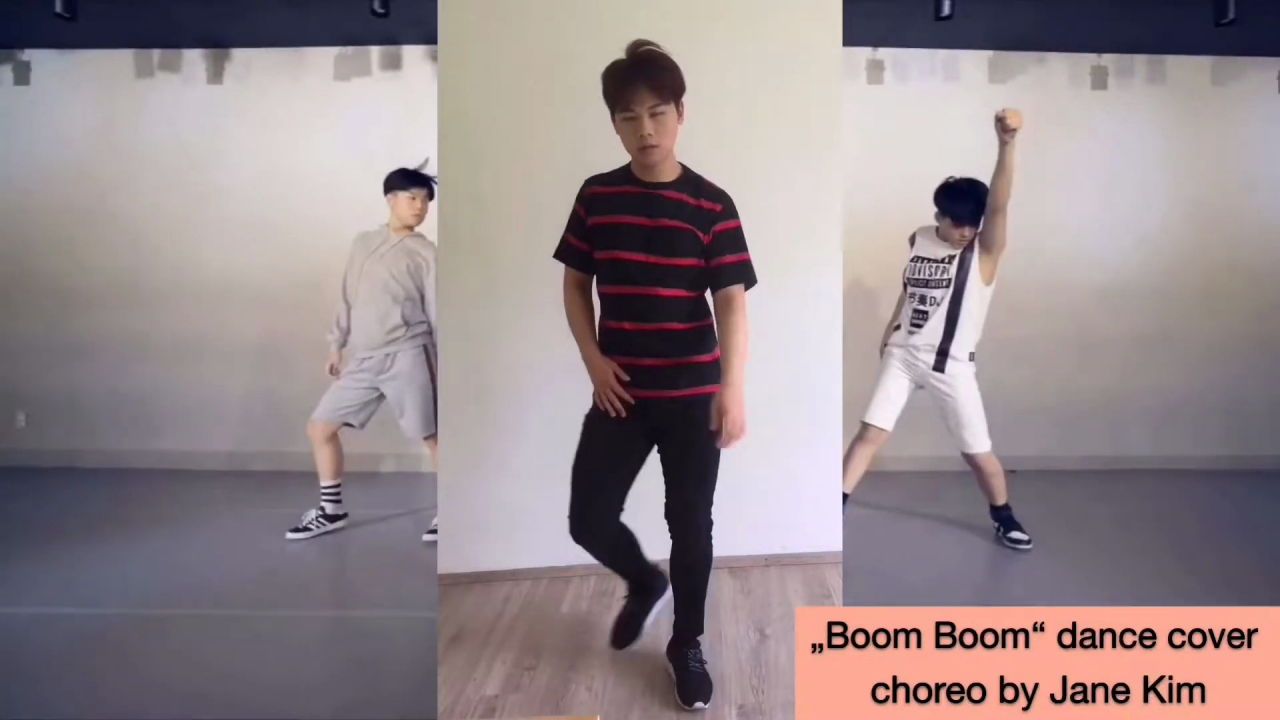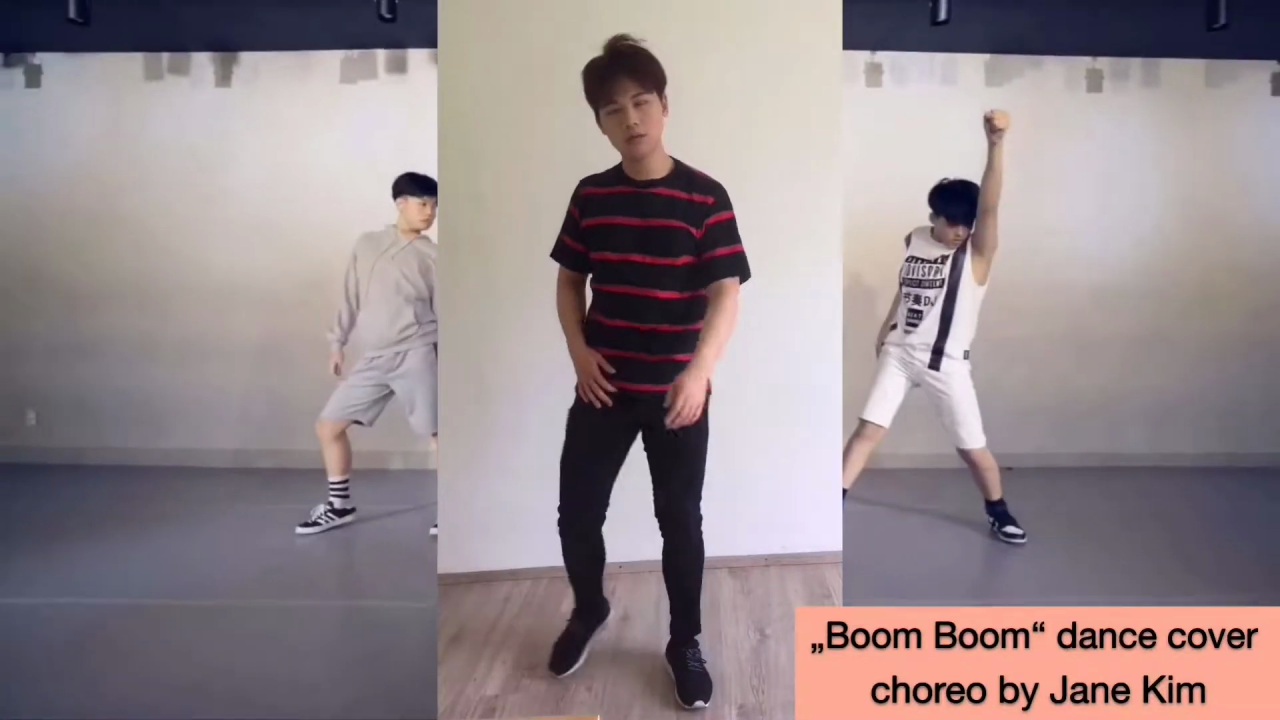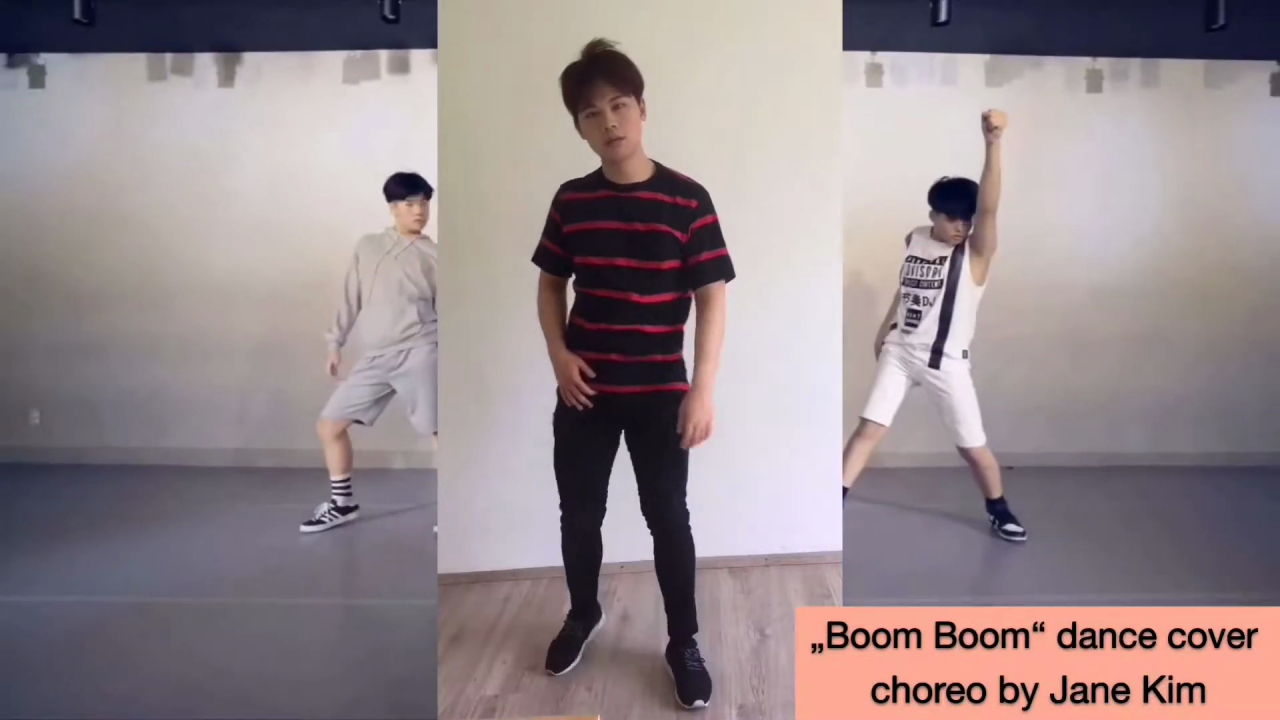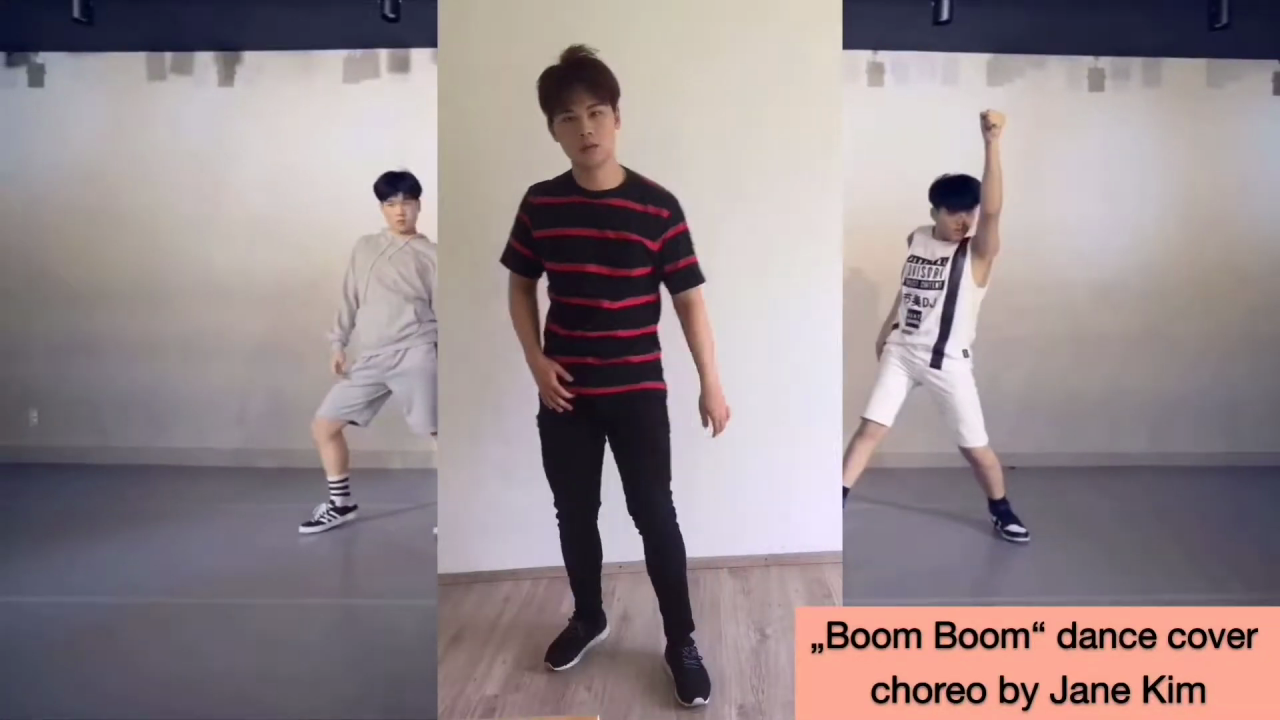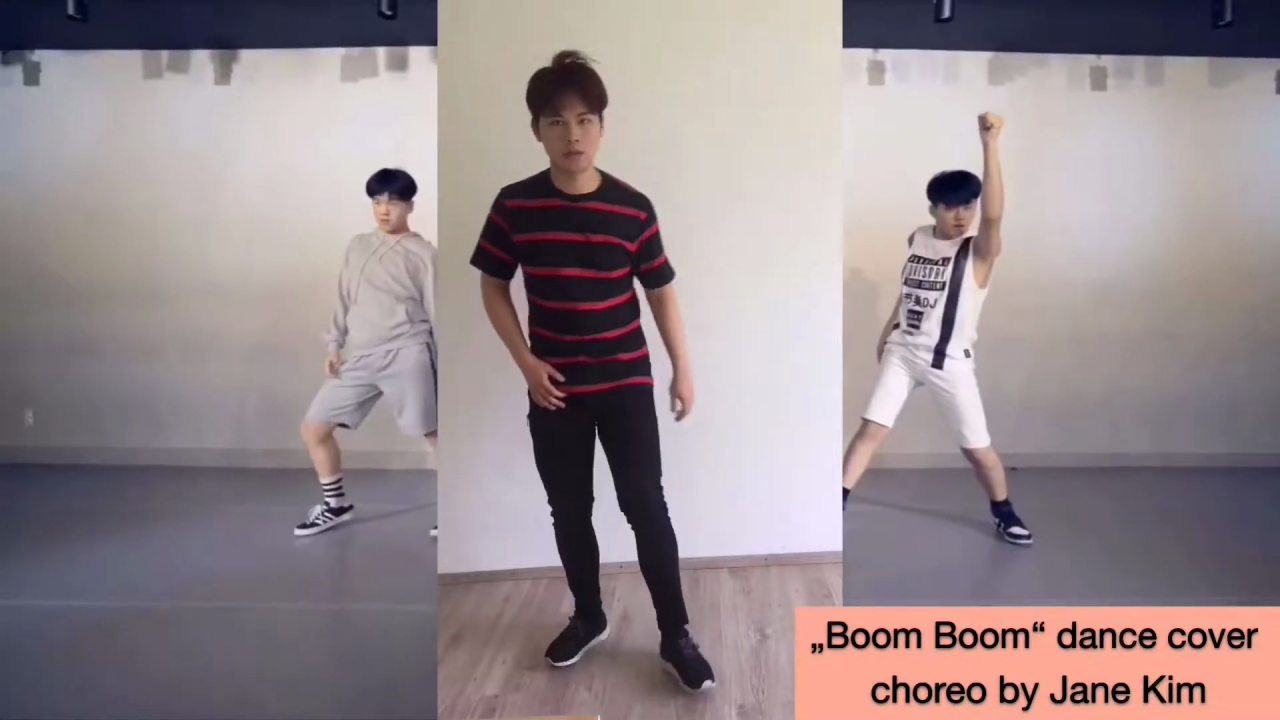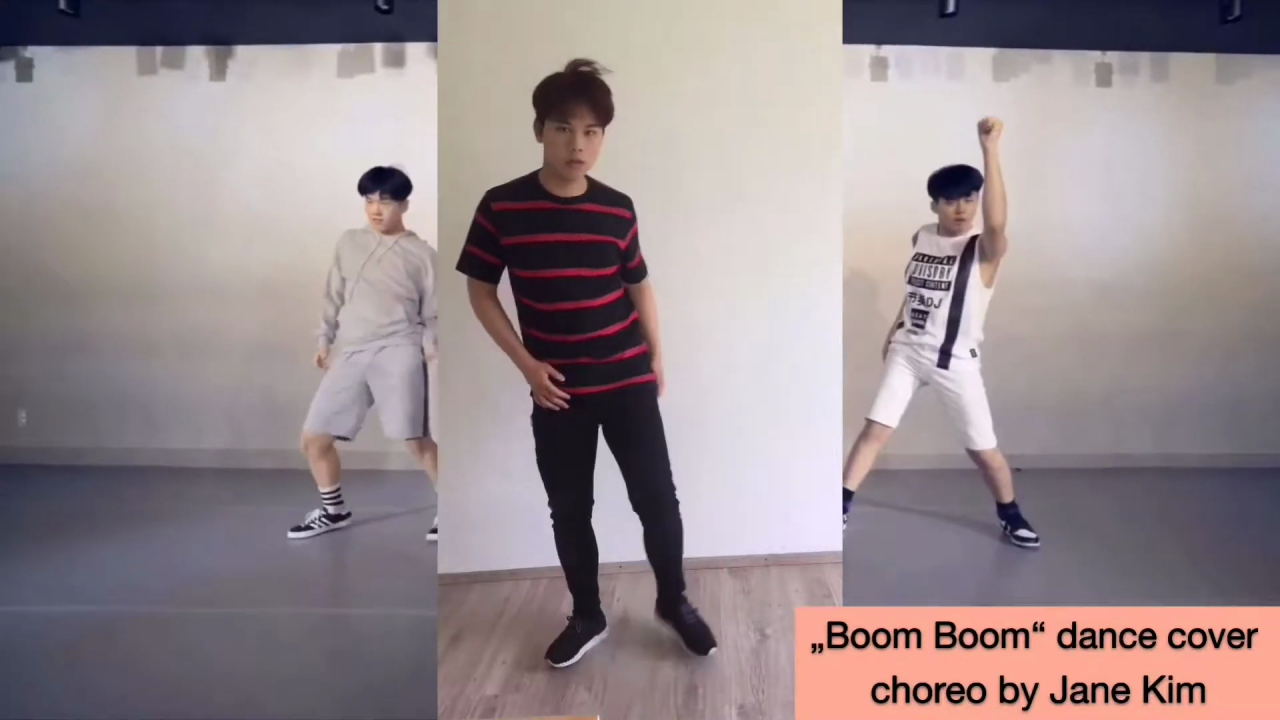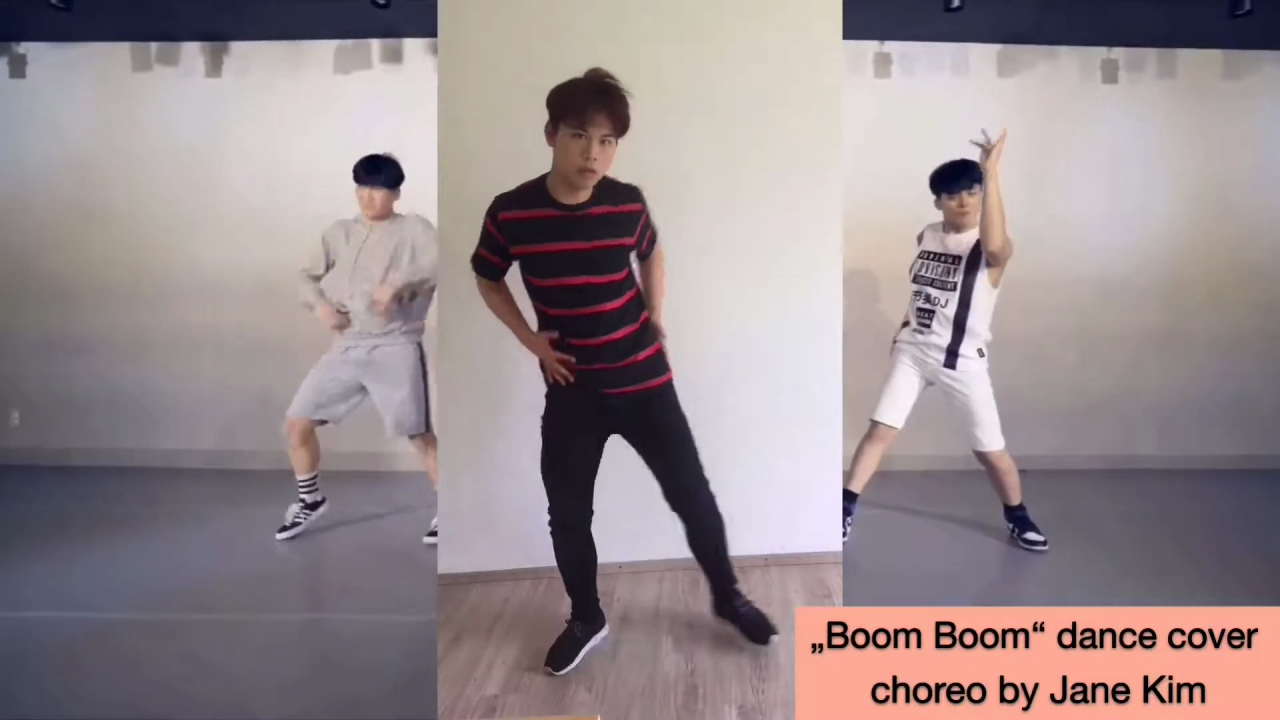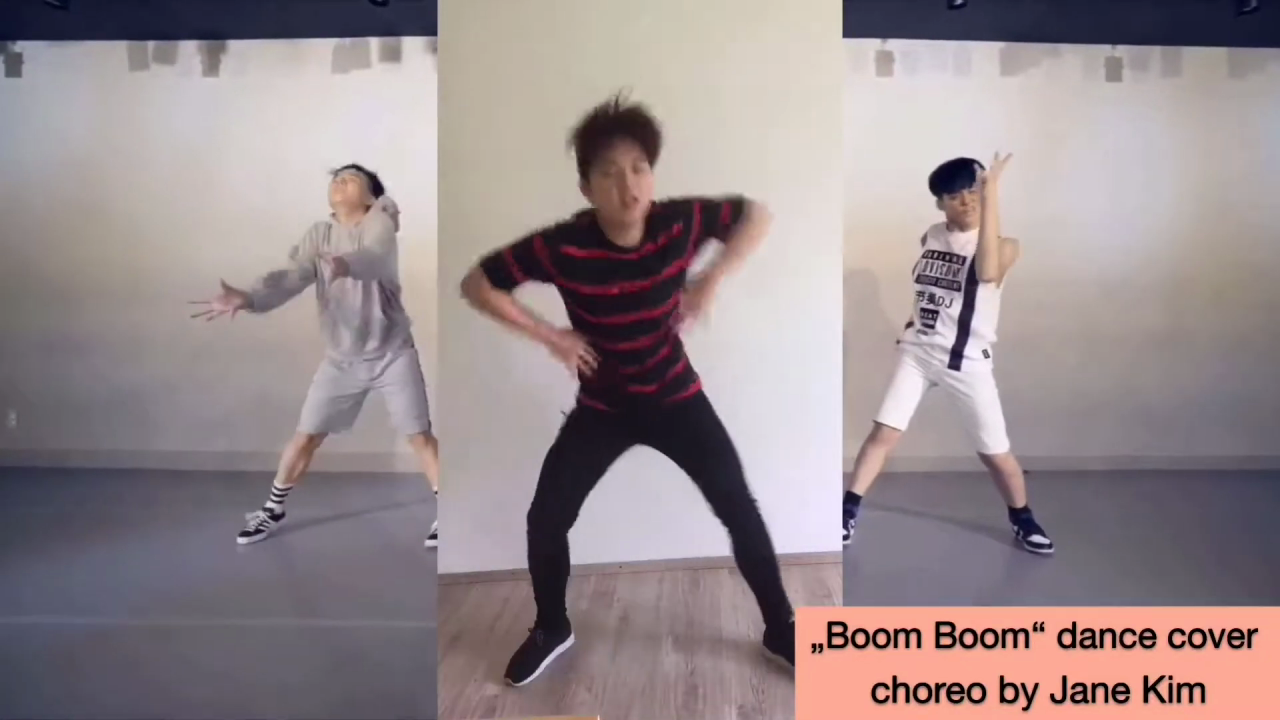
dt=0.2s
person 1, frame 1
left shoulder: (712, 204)
right shoulder: (597, 195)
left elbow: (732, 300)
right elbow: (575, 284)
left wrist: (733, 387)
right wrist: (593, 360)
left hip: (694, 391)
right hip: (621, 391)
left knee: (690, 520)
right knee: (588, 519)
left ankle: (687, 643)
right ankle: (644, 581)
person 1, frame 2
left shoulder: (705, 196)
right shoulder: (590, 196)
left elbow: (725, 294)
right elbow: (569, 282)
left wrist: (697, 373)
right wrist: (579, 352)
left hip: (675, 386)
right hip: (605, 383)
left knee: (679, 518)
right knee: (577, 511)
left ankle: (685, 643)
right ankle: (588, 608)
person 1, frame 3
left shoulder: (686, 199)
right shoulder: (571, 201)
left elbow: (712, 297)
right elbow: (551, 284)
left wrist: (703, 388)
right wrist: (558, 355)
left hip: (658, 389)
right hip: (585, 385)
left knee: (667, 516)
right knee: (578, 513)
left ankle: (683, 642)
right ankle: (582, 613)
person 1, frame 4
left shoulder: (657, 206)
right shoulder: (540, 204)
left elbow: (688, 297)
right elbow: (521, 286)
left wrist: (711, 383)
right wrist: (535, 359)
left hip: (637, 387)
right hip: (564, 389)
left knee: (654, 514)
right knee: (574, 513)
left ankle: (681, 641)
right ankle: (588, 617)
person 1, frame 5
left shoulder: (632, 208)
right shoulder: (515, 205)
left elbow: (661, 290)
right elbow: (494, 286)
left wrist: (683, 370)
right wrist: (526, 361)
left hip: (625, 382)
right hip: (554, 388)
left knee: (646, 506)
right knee: (569, 510)
left ankle: (675, 633)
right ankle: (588, 617)
person 1, frame 6
left shoulder: (617, 209)
right shoulder: (501, 207)
right elbow: (480, 290)
left wrist: (657, 357)
right wrist: (525, 362)
left hip: (627, 381)
right hip: (556, 389)
left knee: (656, 498)
right knee: (569, 511)
left ankle: (673, 601)
right ankle: (588, 617)
person 1, frame 7
left shoulder: (627, 202)
right shoulder: (510, 212)
right elbow: (488, 280)
left wrist: (654, 321)
right wrist: (532, 342)
left hip: (643, 380)
right hip: (573, 389)
left knee: (691, 496)
right knee: (567, 514)
left ankle: (727, 596)
right ankle: (586, 616)
person 1, frame 8
left shoulder: (677, 221)
right shoulder: (561, 245)
left elbow: (756, 216)
right elbow: (476, 285)
left wrist: (711, 280)
right wrist: (546, 334)
left hip: (673, 395)
right hip: (601, 404)
left knee: (738, 506)
right knee: (546, 517)
left ankle: (781, 628)
right ankle: (552, 628)
person 2, frame 1
left shoulder: (986, 250)
right shoulder: (919, 240)
left elbow: (999, 203)
left wrist: (1006, 144)
right wrist: (889, 331)
left hip: (952, 364)
right hip: (903, 354)
left knee: (978, 451)
right knee: (871, 432)
left ankle: (1004, 517)
person 2, frame 2
left shoulder: (978, 251)
right shoulder: (914, 240)
left elbow: (989, 205)
left wrist: (995, 144)
right wrist: (885, 328)
left hip: (947, 363)
right hip: (899, 353)
left knee: (973, 447)
right knee: (869, 429)
left ankle: (999, 512)
person 2, frame 3
left shoulder: (977, 251)
right shoulder: (914, 240)
left elbow: (988, 206)
left wrist: (992, 143)
right wrist: (885, 327)
left hip: (947, 361)
right hip: (899, 352)
left knee: (973, 446)
right knee: (869, 428)
left ankle: (999, 511)
person 2, frame 4
left shoulder: (979, 251)
right shoulder: (917, 240)
left elbow: (993, 209)
left wrist: (991, 142)
right wrist: (887, 327)
left hip: (948, 361)
right hip: (901, 352)
left knee: (975, 446)
right knee: (871, 428)
left ankle: (1002, 511)
right ankle: (836, 503)
person 2, frame 5
left shoulder: (980, 251)
right shoulder: (917, 239)
left elbow: (994, 214)
left wrist: (990, 143)
right wrist: (889, 328)
left hip: (950, 362)
right hip: (902, 352)
left knee: (978, 447)
right knee: (871, 429)
left ankle: (1004, 513)
right ankle: (837, 504)
person 2, frame 6
left shoulder: (986, 250)
right shoulder: (921, 237)
left elbow: (996, 221)
left wrist: (990, 148)
right wrist: (894, 329)
left hip: (956, 361)
right hip: (907, 352)
left knee: (983, 448)
right knee: (875, 430)
left ankle: (1010, 515)
right ankle: (841, 506)
person 2, frame 7
left shoulder: (993, 250)
right shoulder: (927, 236)
left elbow: (995, 242)
left wrist: (990, 169)
right wrist: (902, 330)
left hip: (963, 361)
right hip: (913, 351)
left knee: (991, 450)
right knee: (880, 430)
left ankle: (1018, 518)
right ankle: (844, 510)
person 2, frame 8
left shoulder: (1004, 246)
right shoulder: (931, 237)
left elbow: (987, 272)
left wrist: (990, 194)
right wrist: (909, 332)
left hip: (968, 362)
right hip: (917, 352)
left knee: (996, 453)
right knee: (884, 432)
left ankle: (1023, 521)
right ankle: (846, 513)
person 3, frame 1
left shoulder: (425, 253)
right shoulder: (362, 243)
left elbow: (437, 313)
left wrist: (440, 367)
right wrist: (336, 346)
left hip: (406, 356)
right hip: (362, 359)
left knee: (430, 436)
right knee: (319, 427)
right ankle: (332, 510)
person 3, frame 2
left shoulder: (432, 255)
right shoulder: (367, 244)
left elbow: (442, 311)
right elbow: (351, 298)
right wrist: (337, 343)
left hip: (416, 355)
right hip: (373, 357)
left knee: (437, 432)
right knee: (328, 425)
right ankle: (340, 505)
person 3, frame 3
left shoulder: (433, 255)
right shoulder: (368, 246)
right elbow: (351, 299)
right wrist: (335, 343)
left hip: (419, 354)
right hip: (375, 357)
left knee: (440, 430)
right knee: (329, 424)
right ankle: (343, 504)
person 3, frame 4
left shoulder: (430, 254)
right shoulder: (364, 247)
right elbow: (350, 300)
right wrist: (338, 344)
left hip: (416, 354)
right hip: (371, 357)
left knee: (439, 431)
right knee: (323, 425)
right ankle: (341, 504)
person 3, frame 5
left shoulder: (423, 253)
right shoulder: (357, 246)
left elbow: (437, 313)
right elbow: (345, 301)
right wrist: (334, 345)
left hip: (406, 355)
right hip: (360, 358)
left knee: (433, 434)
right knee: (313, 427)
right ankle: (336, 505)
person 3, frame 6
left shoulder: (421, 254)
right shoulder: (349, 243)
left elbow: (434, 312)
right elbow: (334, 297)
left wrist: (431, 345)
right wrist: (325, 340)
left hip: (398, 353)
right hip: (350, 355)
left knee: (415, 439)
right knee: (313, 439)
right ankle: (334, 511)
person 3, frame 7
left shoulder: (413, 228)
right shoulder: (339, 232)
left elbow: (441, 262)
right elbow: (309, 275)
left wrist: (401, 284)
right wrist: (320, 304)
left hip: (396, 348)
right hip: (346, 349)
left knee: (418, 435)
right knee: (297, 424)
right ankle: (310, 501)
person 3, frame 8
left shoulder: (379, 223)
right shoulder: (318, 234)
left elbow: (374, 261)
right elbow: (290, 277)
left wrist: (345, 265)
right wrist: (246, 299)
left hip: (393, 355)
right hip: (342, 358)
left knee: (420, 436)
right knee: (306, 437)
right ankle: (273, 511)
